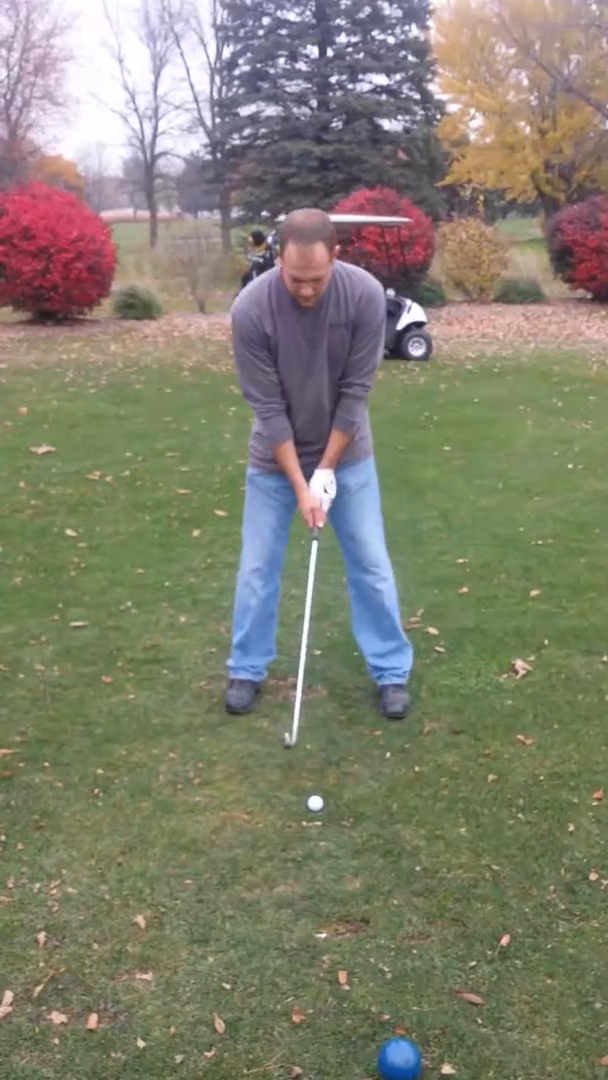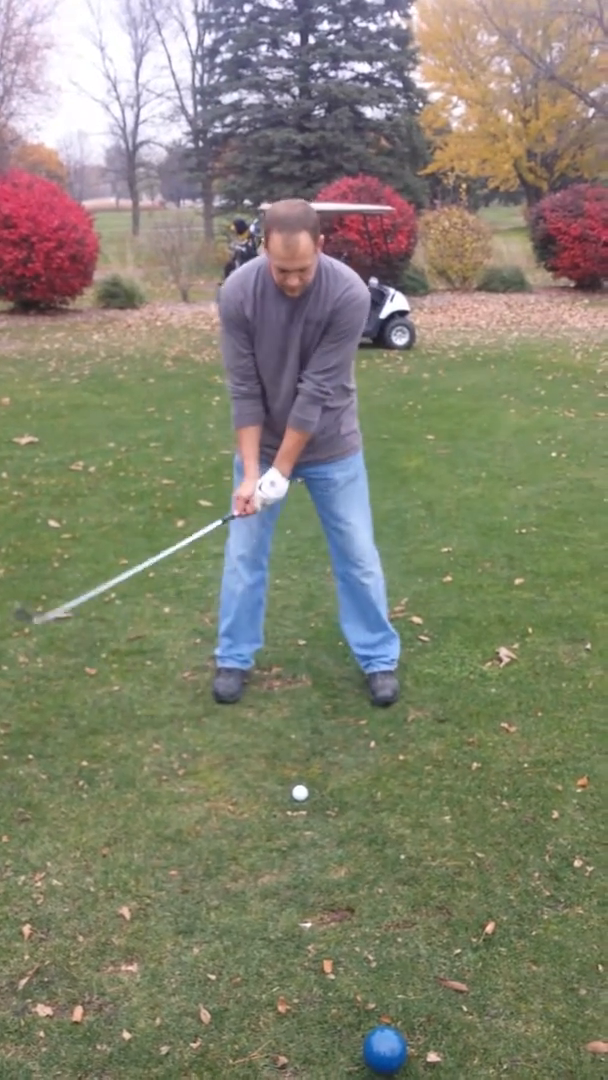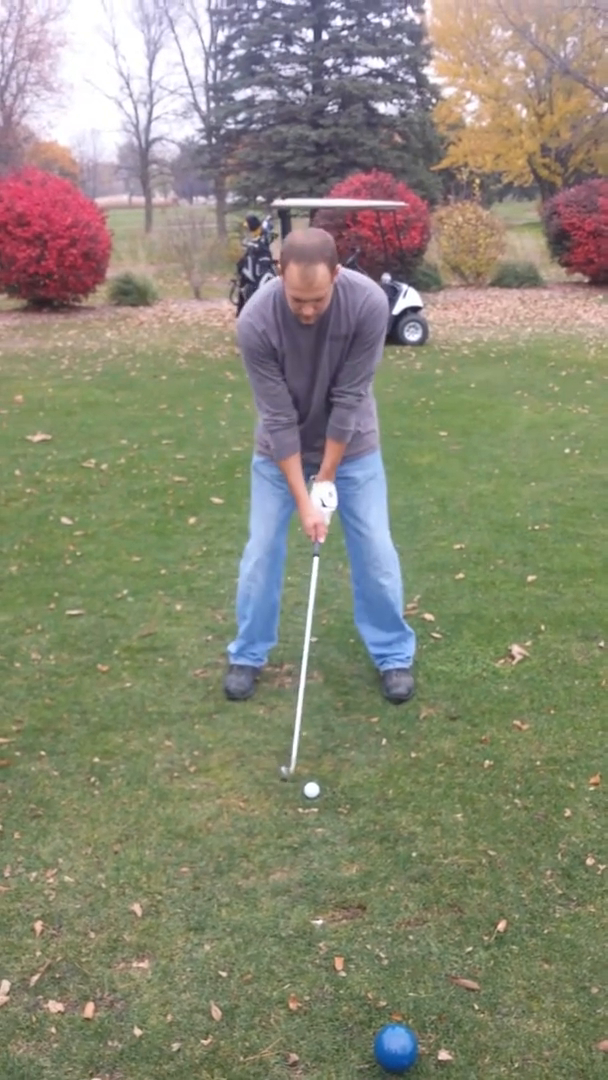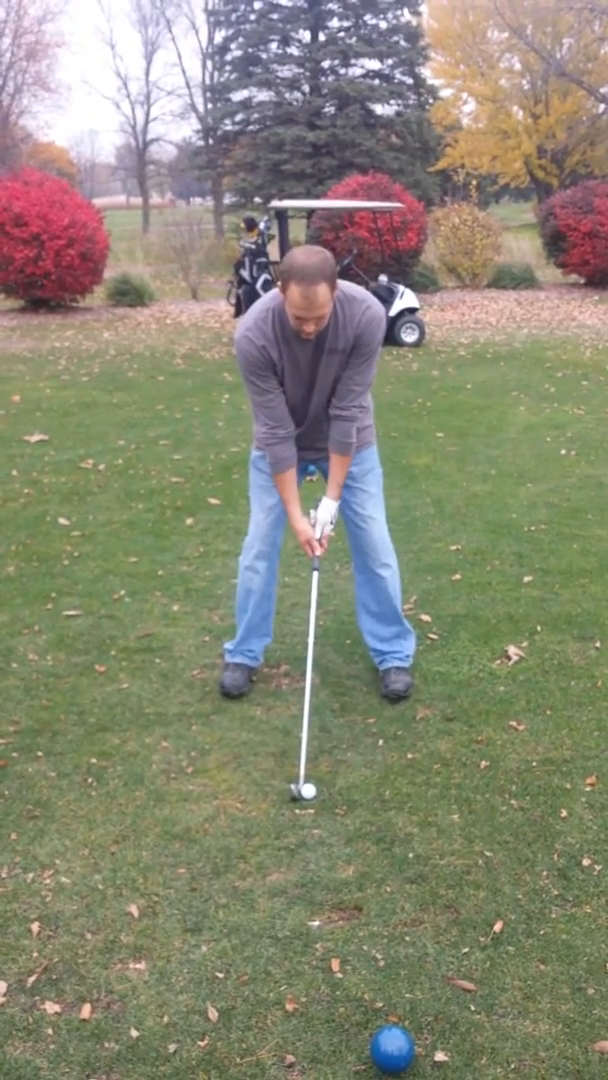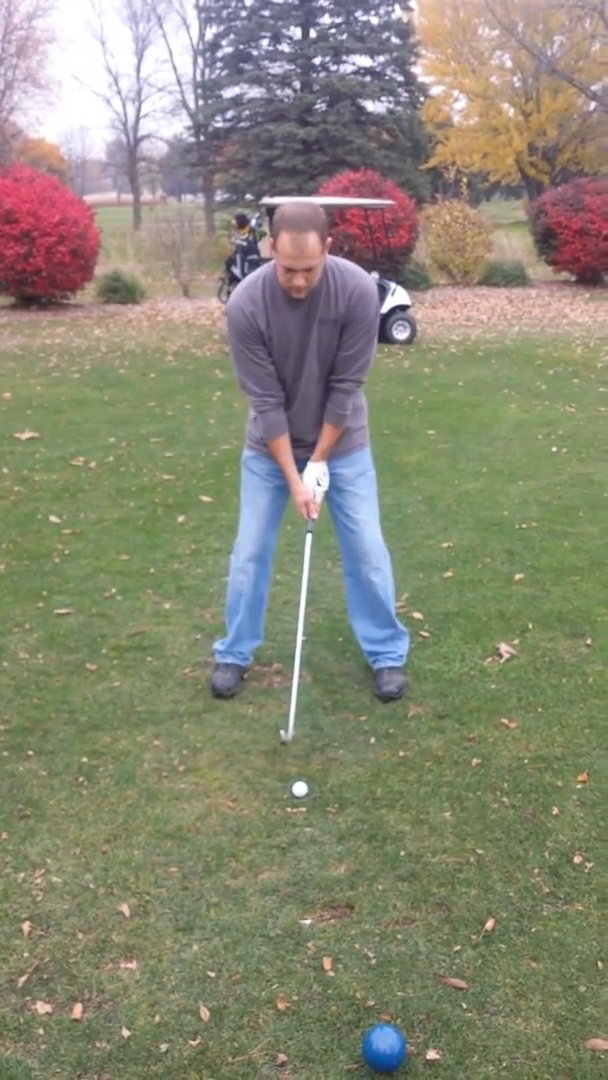
dt=1s
person 1, frame 1
left shoulder: (366, 294)
right shoulder: (250, 309)
left elbow: (355, 390)
right elbow: (267, 406)
left wrist: (326, 467)
right wrist: (299, 484)
left hip: (346, 452)
right hip: (276, 456)
left knee: (370, 561)
right knee: (258, 564)
left ankle: (390, 669)
right ankle: (246, 668)
person 1, frame 2
left shoulder: (349, 294)
right shoulder: (237, 292)
left elbow: (318, 391)
right elbow: (244, 390)
left wrist: (280, 473)
right wrist: (249, 472)
left hip: (330, 444)
right hip: (262, 441)
left knee: (356, 553)
right knee: (244, 552)
left ankle: (378, 657)
right ankle: (234, 657)
person 1, frame 3
left shoulder: (369, 303)
right shoulder: (255, 321)
left elbow: (349, 399)
right elbow: (278, 417)
left wrist: (327, 478)
right wrist: (303, 500)
left hip: (351, 444)
right hip: (280, 447)
left knee: (374, 548)
right knee: (263, 548)
left ankle: (394, 655)
right ankle: (247, 654)
person 1, frame 4
left shoulder: (367, 315)
right shoulder: (253, 334)
left elbow: (347, 411)
right elbow: (275, 430)
left wrist: (333, 498)
right wrist: (294, 515)
left hip: (348, 441)
right hip: (278, 445)
left knee: (374, 542)
right knee: (260, 542)
left ankle: (394, 655)
right ankle: (243, 653)
person 1, frame 5
left shoulder: (358, 290)
right shoulder: (245, 305)
left elbow: (346, 386)
right elbow: (266, 400)
left wrist: (320, 459)
right wrist: (293, 477)
left hip: (342, 440)
right hip: (270, 444)
left knee: (365, 545)
right knee: (252, 546)
left ankle: (387, 653)
right ankle: (234, 653)
